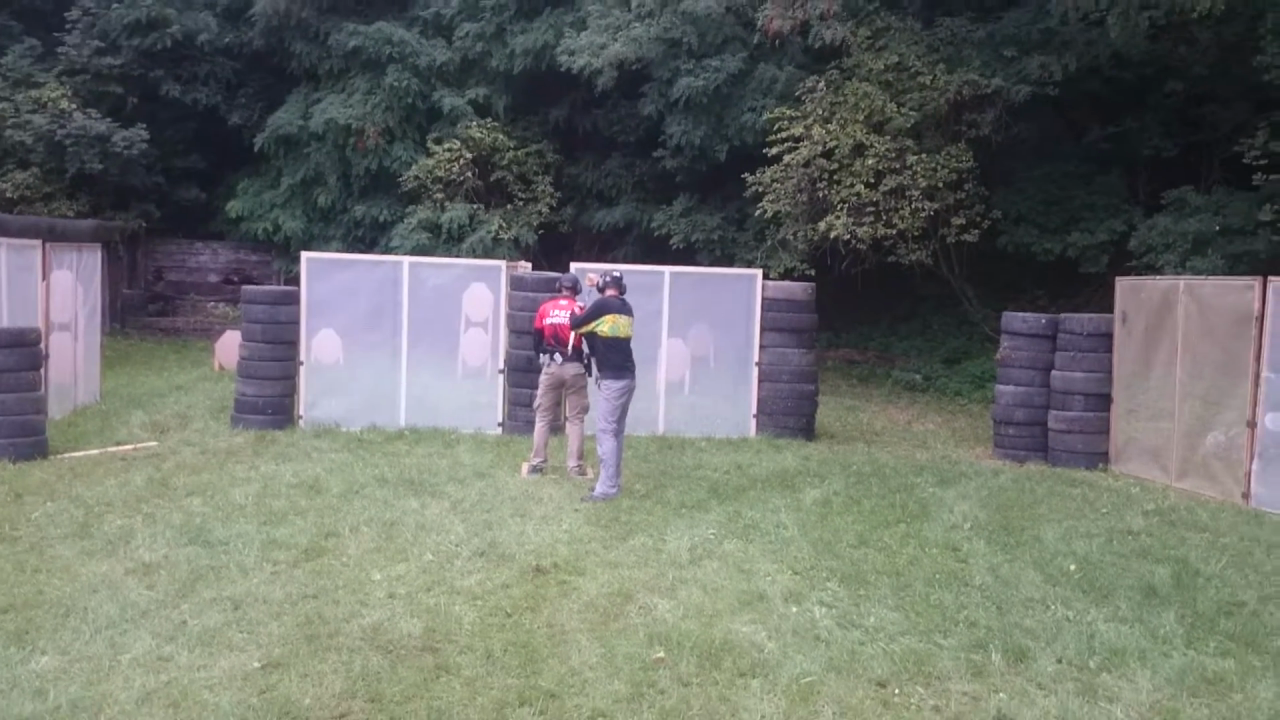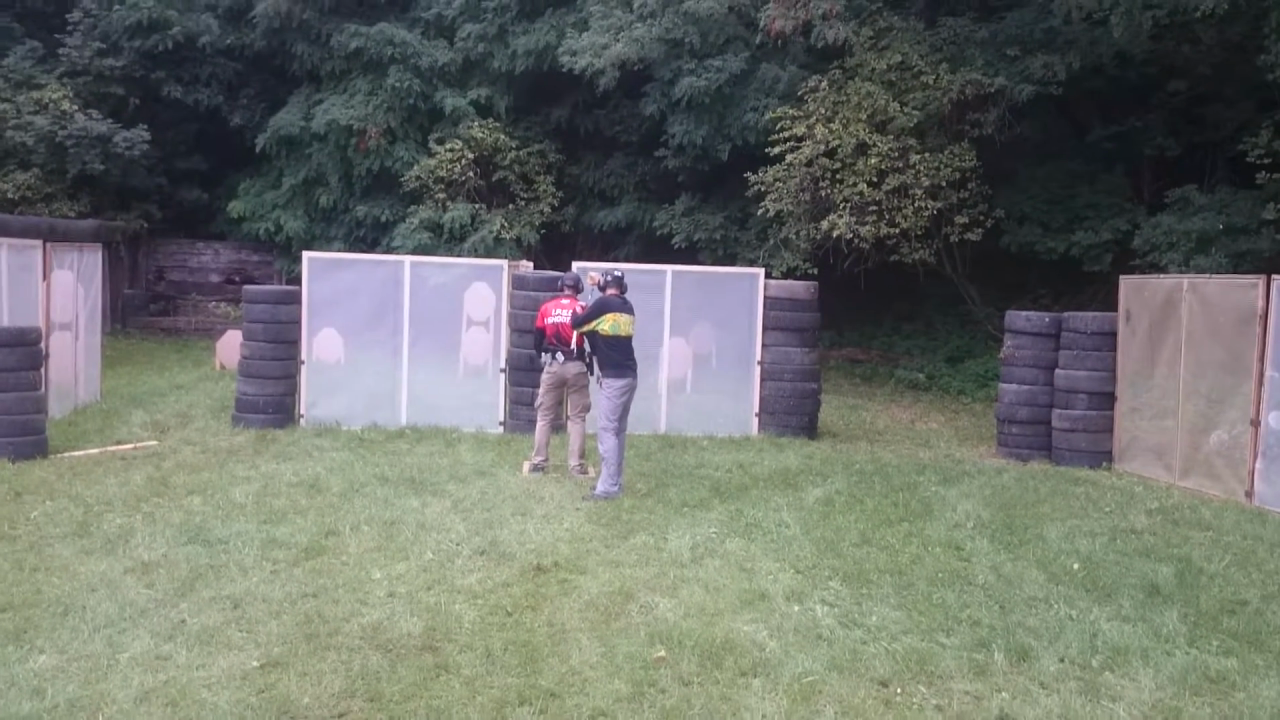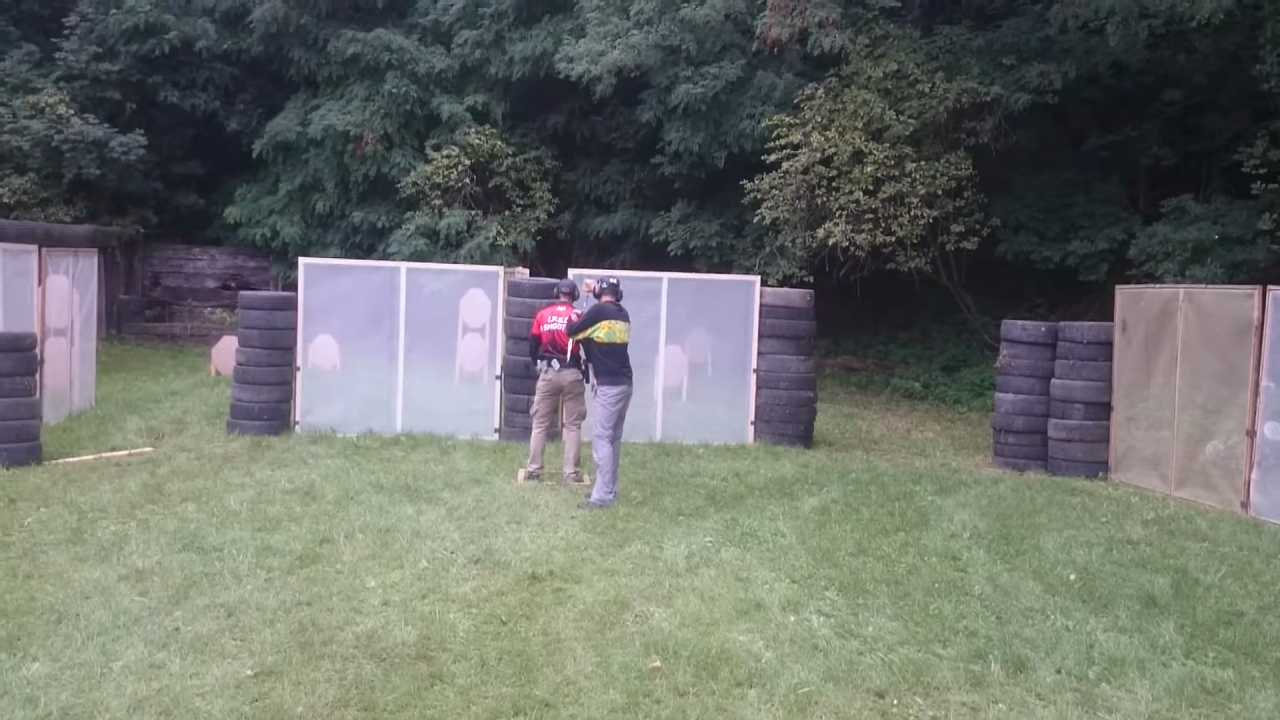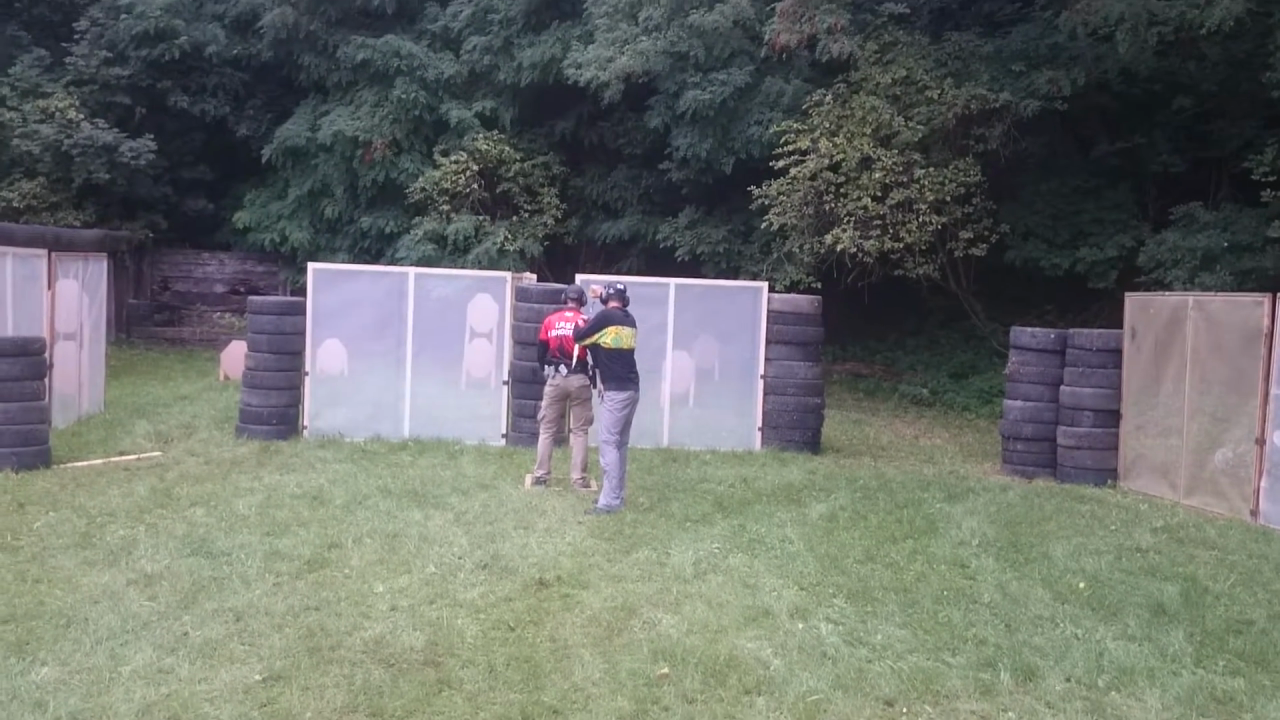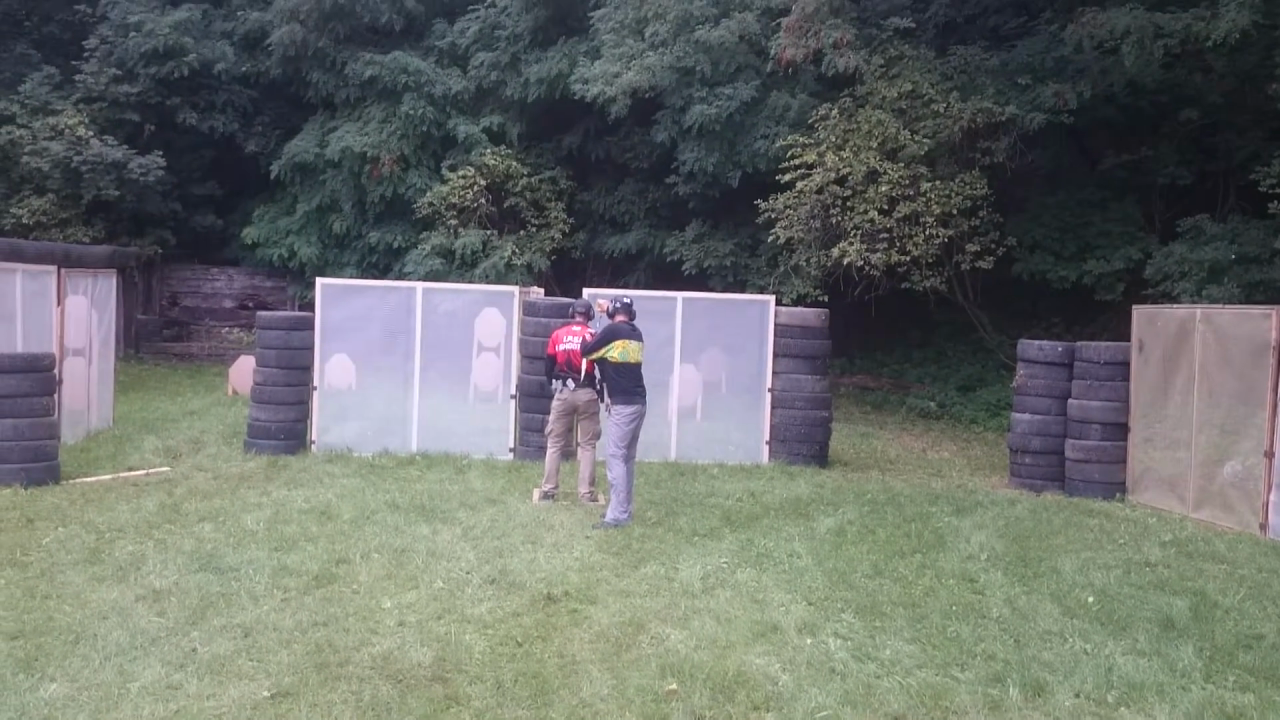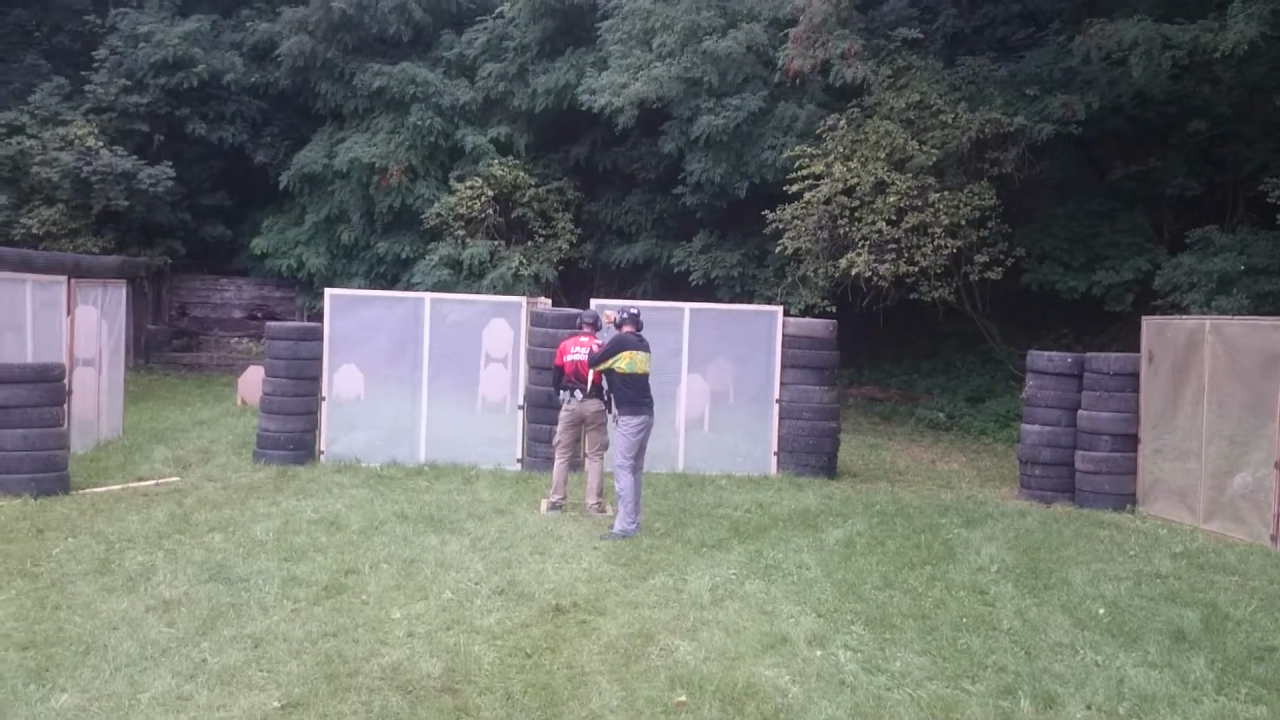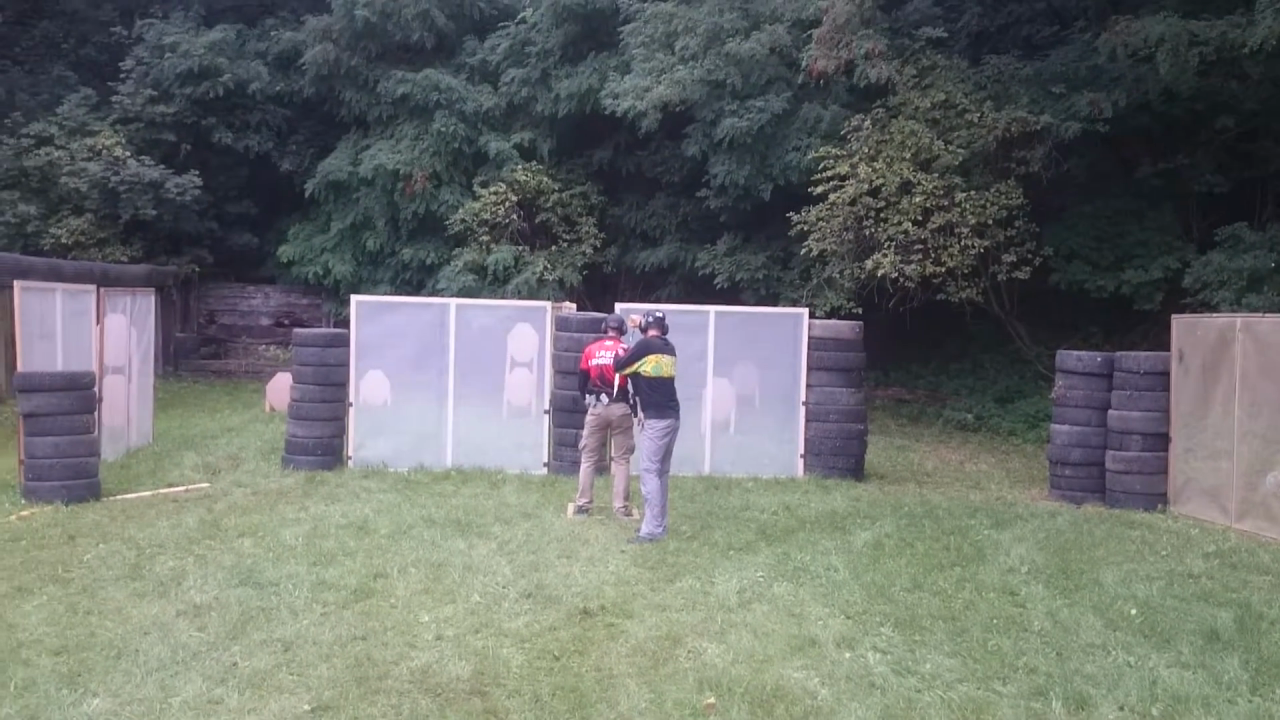
dt=0.3s
person 1, frame 1
left shoulder: (603, 304)
right shoulder: (626, 307)
left elbow: (575, 325)
left wrist: (577, 311)
right wrist: (597, 284)
left hip: (613, 378)
right hip: (626, 376)
left knee: (605, 431)
right knee: (616, 432)
left ankle: (606, 489)
right ankle: (612, 483)
person 1, frame 2
left shoulder: (604, 303)
right shoulder: (627, 306)
left elbow: (576, 324)
left wrist: (580, 310)
right wrist: (598, 298)
left hip: (614, 377)
right hip: (628, 375)
left knee: (607, 430)
right knee: (618, 430)
left ankle: (607, 488)
right ankle: (614, 482)
person 1, frame 3
left shoulder: (599, 310)
right shoulder: (622, 313)
left elbow: (571, 332)
left wrist: (575, 319)
left hip: (610, 384)
right hip: (624, 382)
left knee: (601, 437)
right knee: (613, 438)
left ankle: (602, 496)
right ankle: (609, 490)
person 1, frame 4
left shoulder: (606, 316)
right shoulder: (629, 319)
left elbow: (578, 337)
left wrist: (583, 324)
left hip: (616, 390)
right hip: (631, 388)
left knee: (608, 443)
right knee: (620, 444)
left ankle: (609, 502)
right ankle: (616, 496)
person 1, frame 5
left shoulder: (613, 330)
right shoulder: (636, 333)
left elbow: (585, 352)
left wrist: (590, 338)
left hip: (623, 404)
right hip: (638, 402)
left knee: (615, 457)
right knee: (627, 458)
left ankle: (617, 516)
right ankle: (624, 510)
person 1, frame 6
left shoulder: (620, 341)
right shoulder: (643, 344)
left elbow: (593, 363)
left wrist: (597, 349)
left hip: (631, 414)
right hip: (645, 412)
left knee: (623, 468)
right knee: (635, 469)
left ankle: (625, 526)
right ankle: (632, 520)
person 1, frame 7
left shoulder: (646, 345)
right shoulder: (669, 348)
left elbow: (618, 367)
left wrist: (623, 353)
left hip: (657, 418)
right hip: (671, 416)
left knee: (650, 471)
right knee: (661, 472)
left ankle: (652, 530)
right ankle: (659, 524)
person 2, frame 1
left shoulder: (545, 309)
right shoulder: (580, 310)
left elbow: (537, 339)
left hip: (551, 366)
right hip: (575, 368)
left knee: (543, 417)
right knee: (575, 419)
left ankle: (536, 463)
right ankle: (575, 466)
person 2, frame 2
left shoulder: (546, 308)
right shoulder: (582, 309)
left elbow: (538, 338)
left hip: (553, 366)
right hip: (576, 366)
left knee: (544, 416)
right knee: (577, 418)
left ankle: (538, 463)
right ankle: (577, 465)
person 2, frame 3
left shoulder: (542, 315)
right shoulder: (578, 316)
left elbow: (533, 346)
left wrist: (539, 364)
right wrist: (587, 370)
left hip: (548, 373)
right hip: (572, 374)
left knee: (540, 424)
right knee: (572, 425)
left ankle: (533, 470)
right ankle: (572, 473)
person 2, frame 4
left shoulder: (550, 321)
right shoulder: (585, 321)
left elbow: (541, 351)
left hip: (555, 378)
right hip: (580, 379)
left knee: (547, 429)
right knee: (580, 431)
left ankle: (540, 476)
right ankle: (579, 478)
person 2, frame 5
left shoulder: (558, 335)
right shoulder: (593, 336)
left elbow: (549, 366)
left hip: (563, 392)
right hip: (587, 393)
left knee: (555, 443)
right knee: (587, 445)
left ankle: (548, 490)
right ankle: (587, 492)
person 2, frame 6
left shoulder: (565, 345)
right shoulder: (600, 346)
left elbow: (556, 376)
left hip: (570, 403)
right hip: (595, 404)
left knee: (562, 454)
right knee: (595, 455)
left ankle: (556, 501)
right ankle: (594, 503)
person 2, frame 7
left shoulder: (590, 350)
right shoulder: (626, 350)
left elbow: (582, 381)
left hip: (596, 407)
right hip: (620, 408)
left knee: (589, 458)
right knee: (621, 459)
left ankle: (582, 504)
right ankle: (621, 506)
